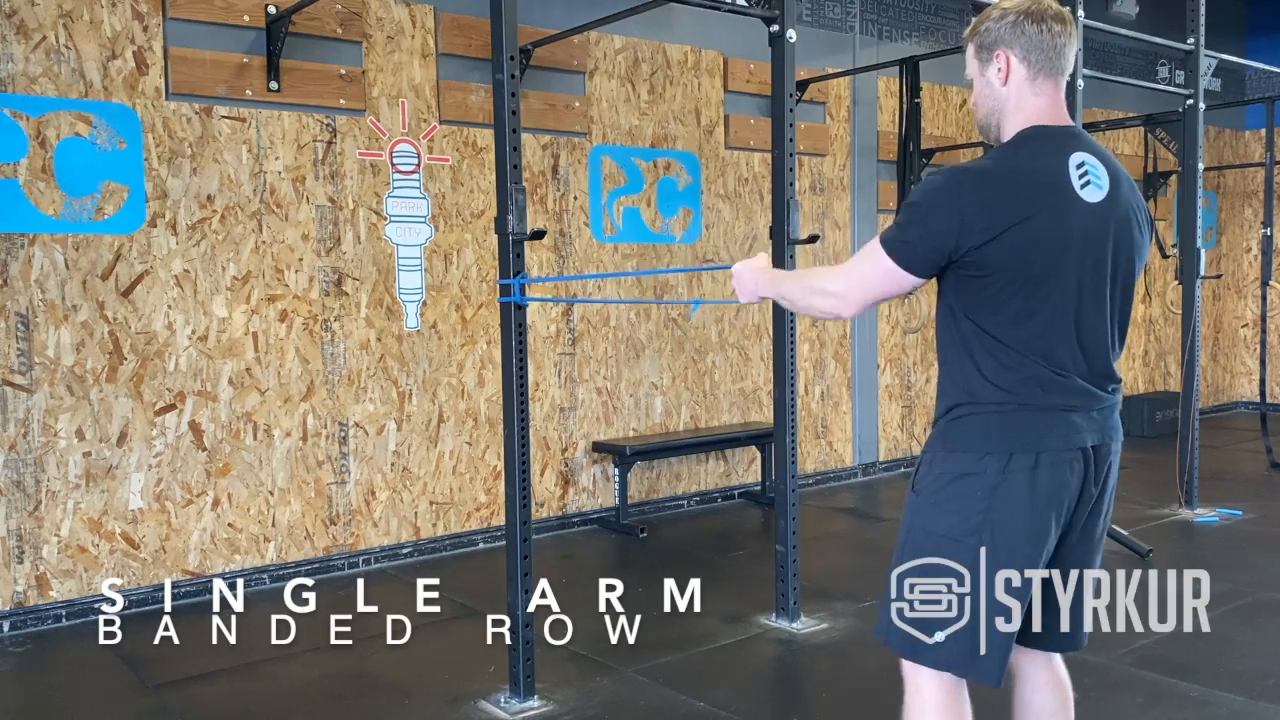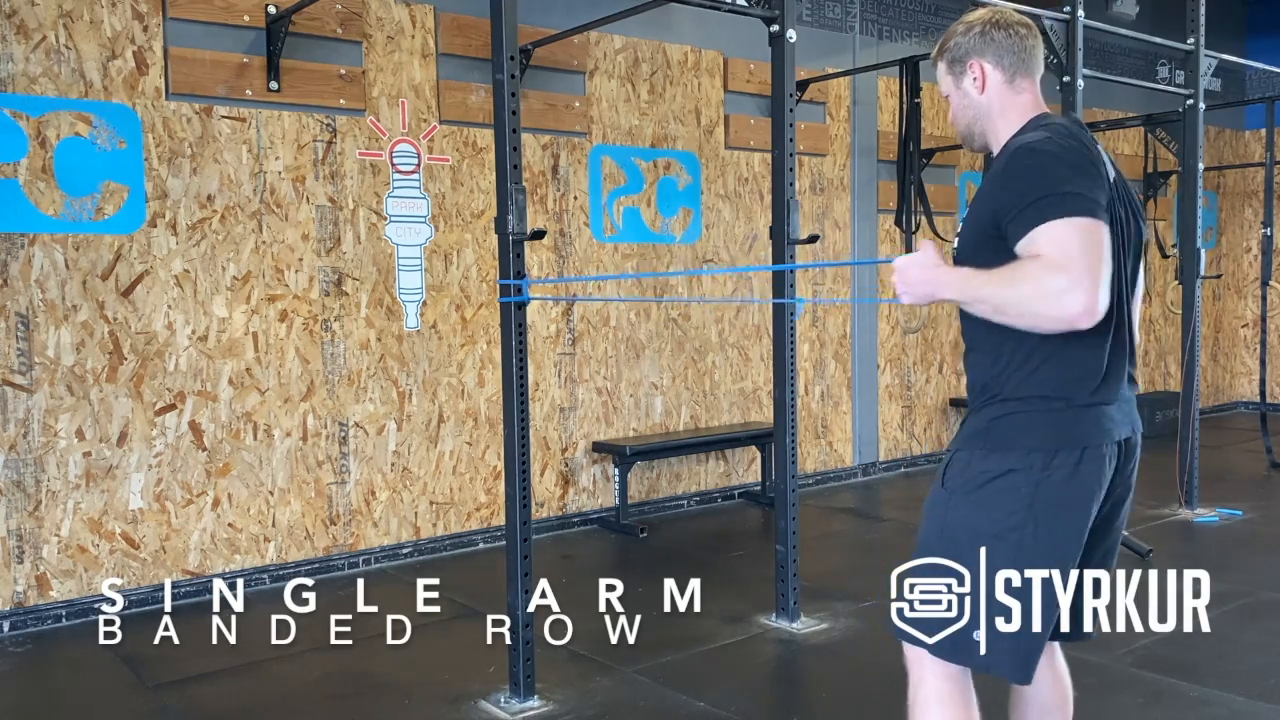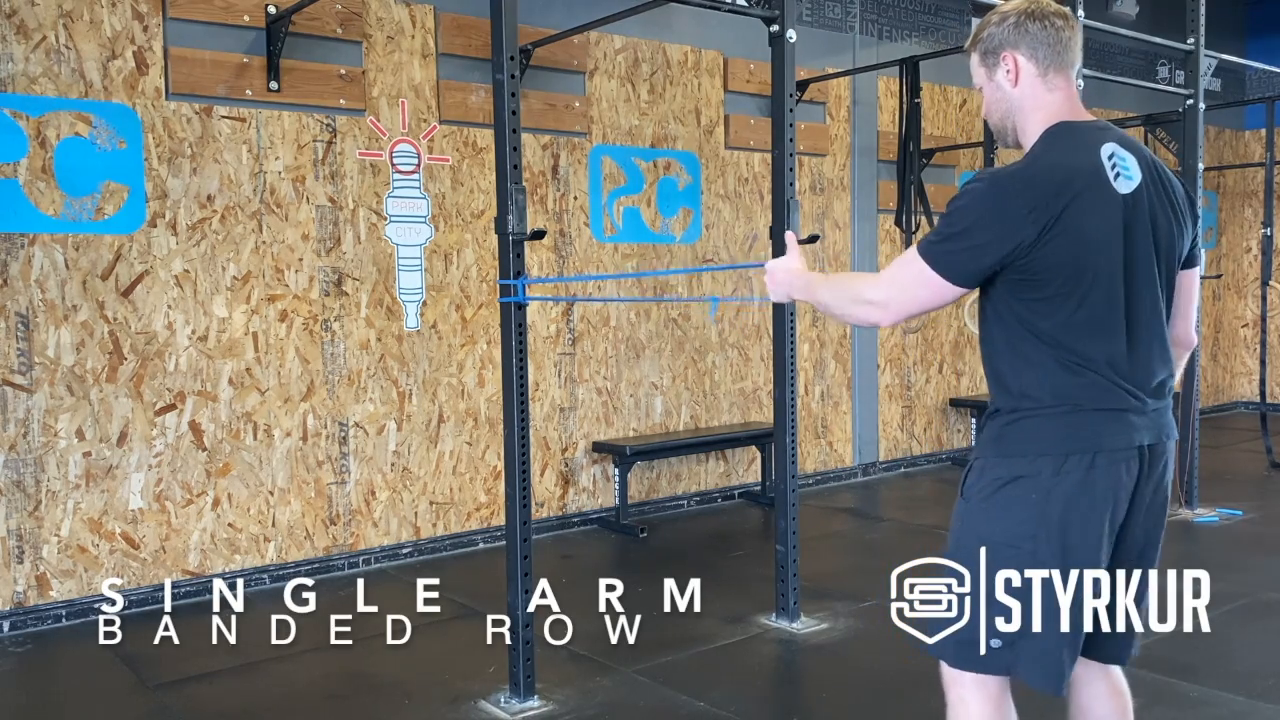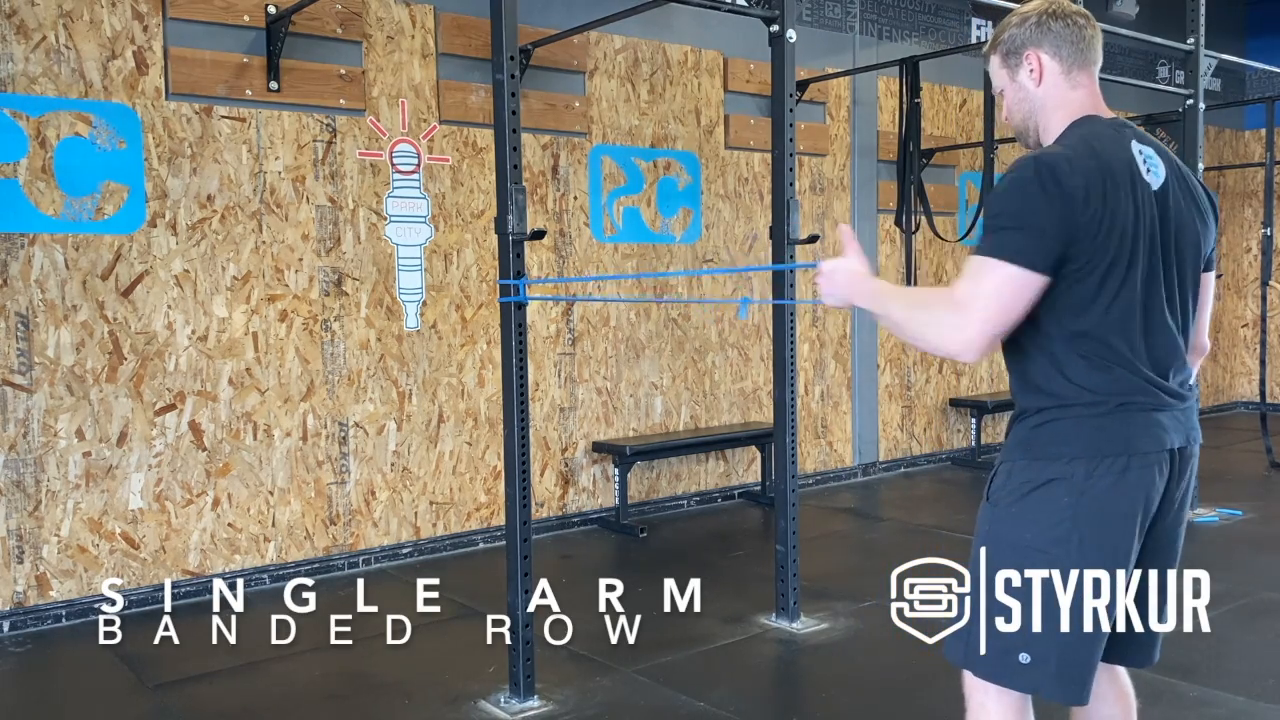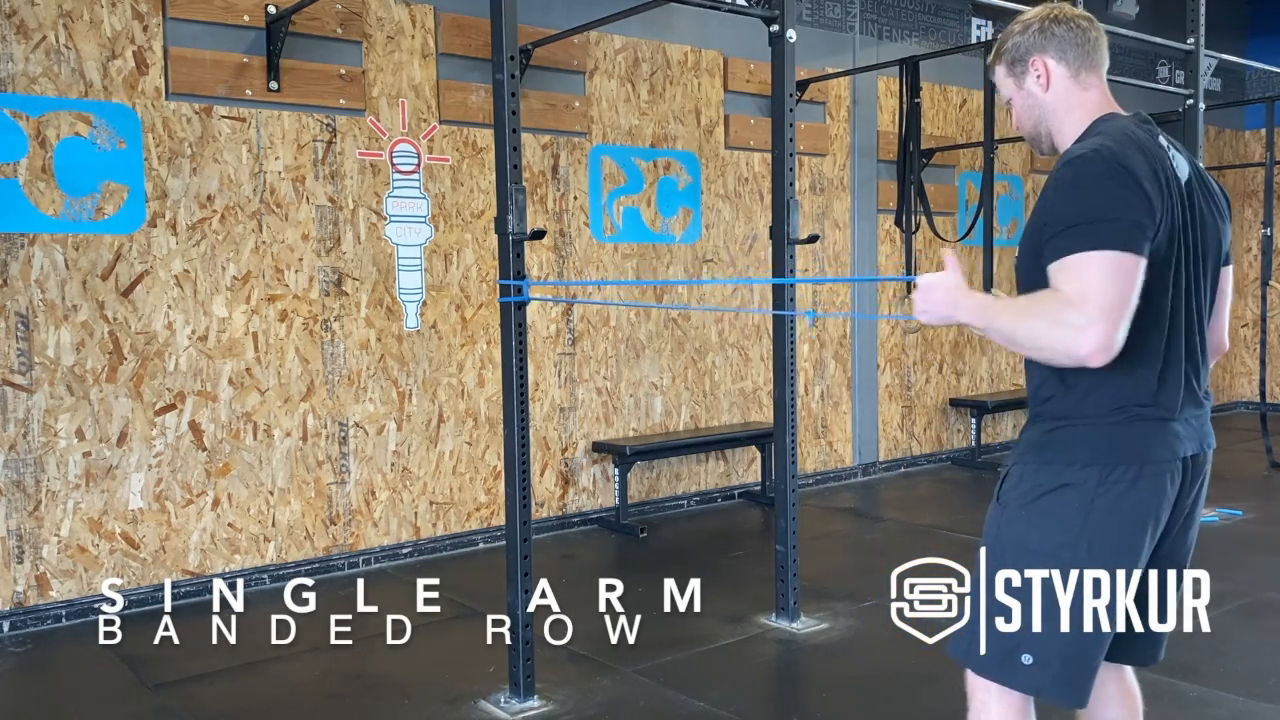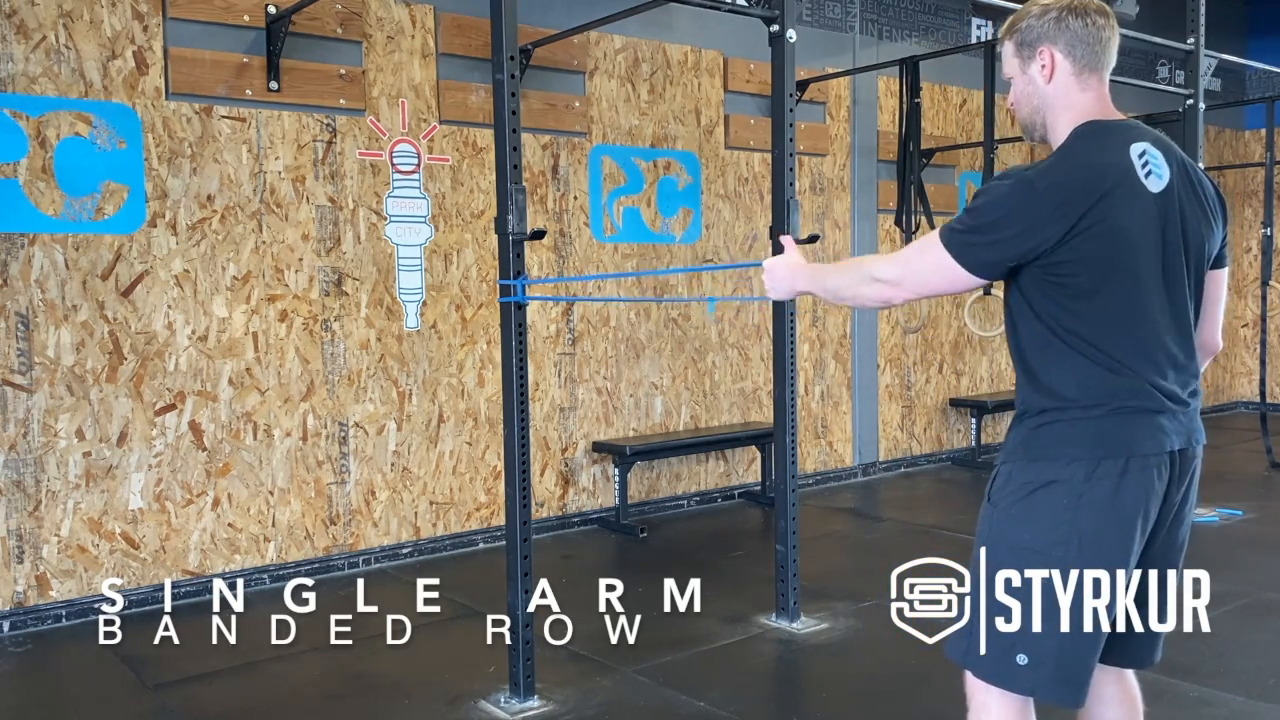
dt=0.7s
person 1, frame 1
left shoulder: (971, 190)
right shoulder: (1123, 189)
left elbow: (845, 293)
left wrist: (764, 280)
left hip: (995, 455)
right hip: (1090, 448)
left knee: (931, 662)
right knee: (1032, 644)
person 1, frame 2
left shoulder: (1037, 158)
right shoulder: (1087, 160)
left elbow: (1078, 296)
right elbow: (1099, 308)
left wrist: (941, 279)
left hip: (1027, 443)
right hip: (1101, 435)
left knee: (932, 649)
right knee: (1029, 638)
person 1, frame 3
left shoulder: (1014, 191)
right shoulder: (1161, 181)
left elbow: (885, 302)
right elbow: (1180, 337)
left wrist: (798, 282)
left hip: (1045, 459)
right hip: (1142, 450)
right knee: (1091, 653)
person 1, frame 4
left shoulder: (1050, 176)
right shoulder: (1179, 179)
left elbow: (963, 332)
right elbow: (1193, 341)
left wrist: (860, 288)
left hip: (1076, 458)
right hip: (1167, 449)
right knee: (1099, 659)
person 1, frame 5
left shoulder: (1097, 168)
right shoulder: (1180, 167)
left elbow: (1088, 333)
right elbow: (1213, 339)
left wrist: (962, 303)
left hip: (1087, 465)
right hip: (1174, 451)
right knee: (1102, 658)
person 1, frame 6
left shoulder: (1047, 190)
right shoulder: (1191, 179)
left elbow: (893, 280)
right elbow: (1208, 340)
left wrist: (801, 275)
left hip: (1076, 463)
right hip: (1172, 451)
right knee: (1104, 660)
